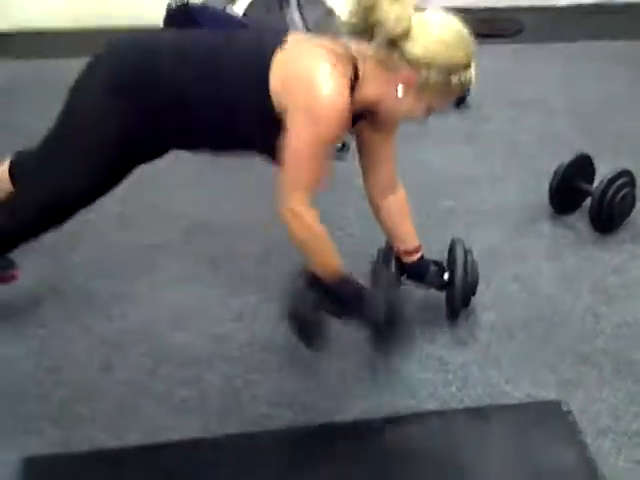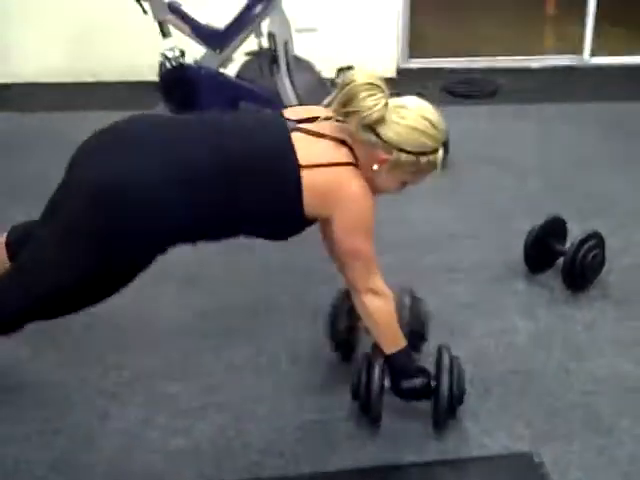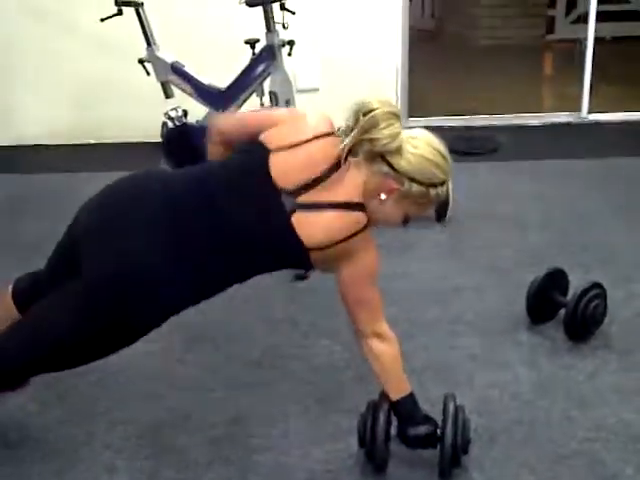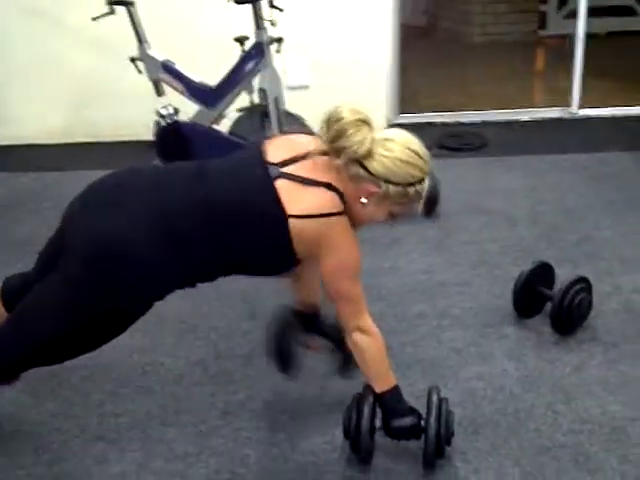
dt=0.5s
person 1, frame 1
left shoulder: (371, 81)
right shoulder: (325, 94)
left elbow: (385, 188)
right elbow: (295, 207)
left wrist: (415, 261)
right wrist: (338, 286)
left hip: (152, 84)
right hip: (128, 90)
right knee: (44, 192)
person 1, frame 2
left shoulder: (328, 122)
right shoulder: (347, 188)
right elbow: (368, 288)
right wrist: (402, 365)
right hip: (129, 205)
left knee: (46, 240)
person 1, frame 3
left shoulder: (312, 130)
right shoulder: (351, 238)
left elbow: (220, 131)
right elbow: (374, 332)
right wrist: (409, 412)
left hip: (122, 203)
right hip: (137, 282)
left knee: (45, 287)
person 1, frame 4
left shoulder: (305, 146)
right shoulder: (331, 226)
right elbow: (357, 326)
left wrist: (308, 309)
right wrist: (393, 404)
left hip: (115, 197)
right hip: (120, 259)
